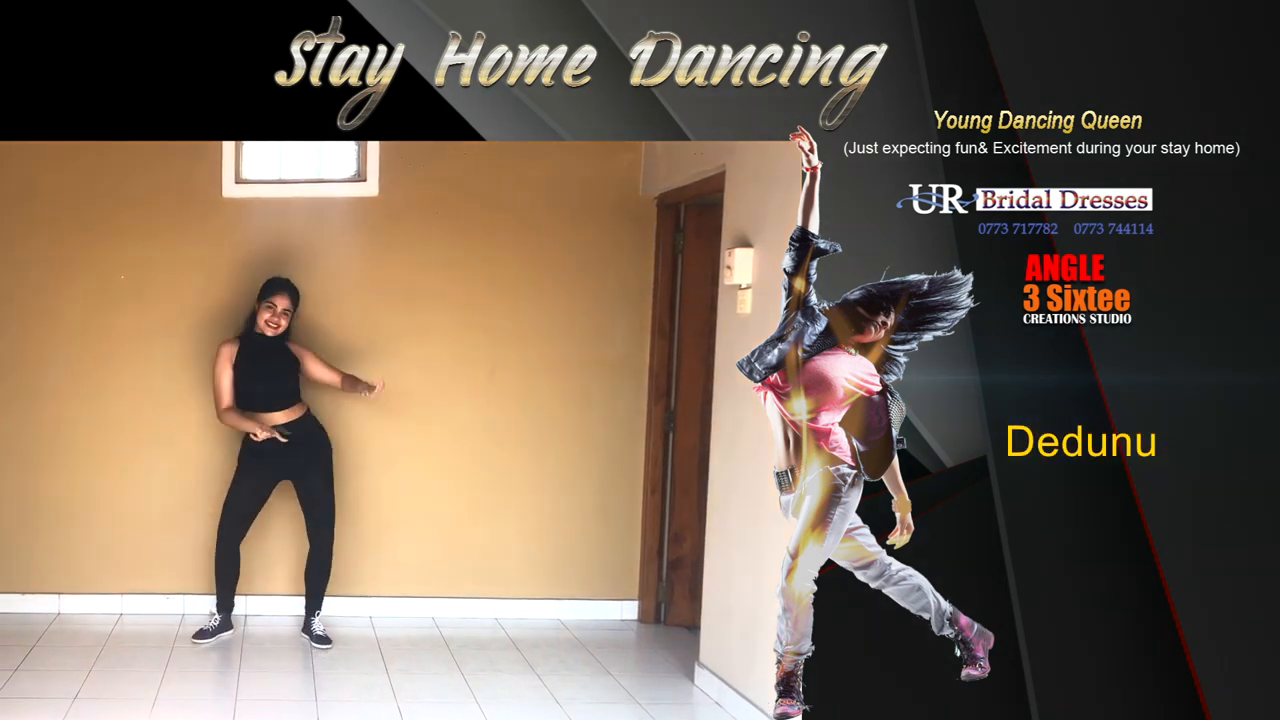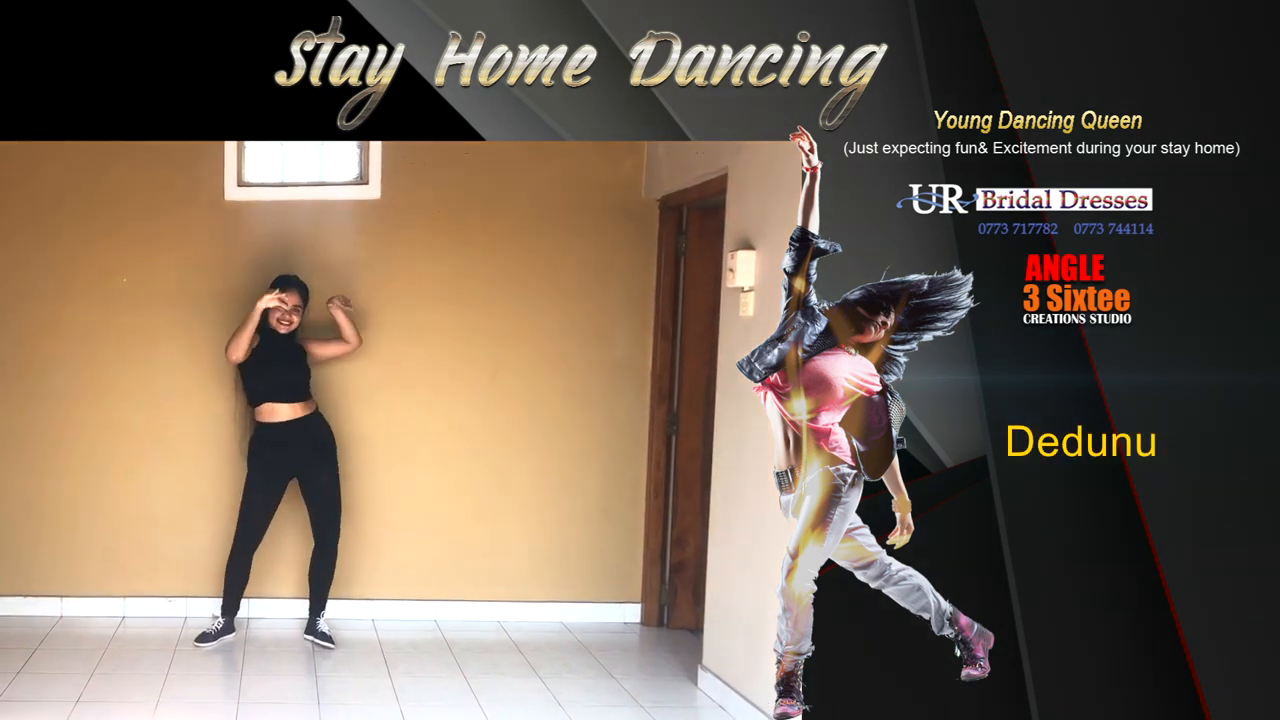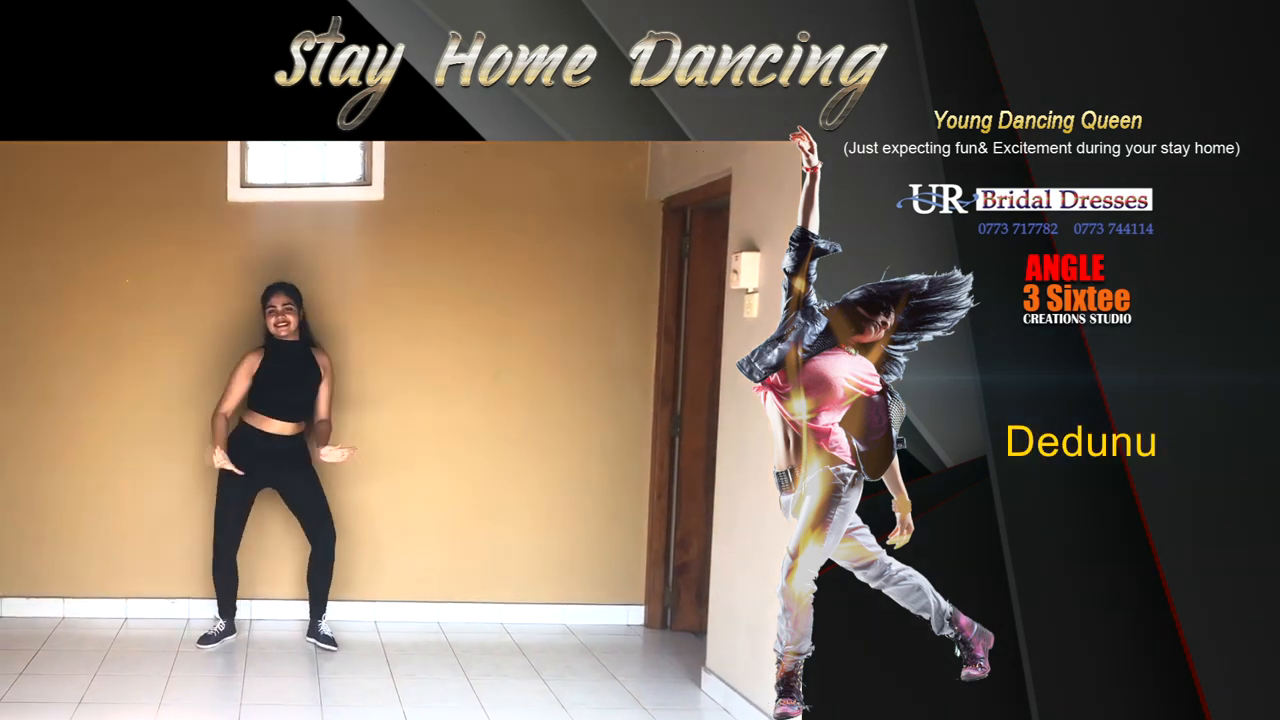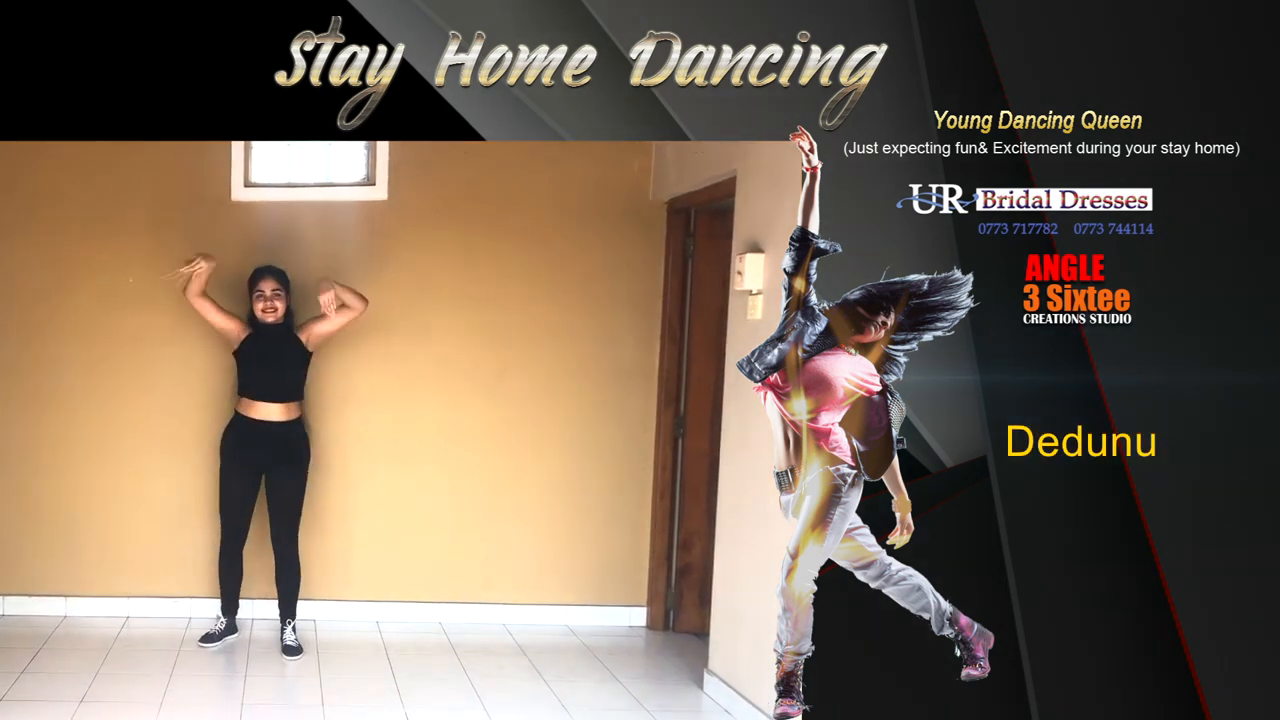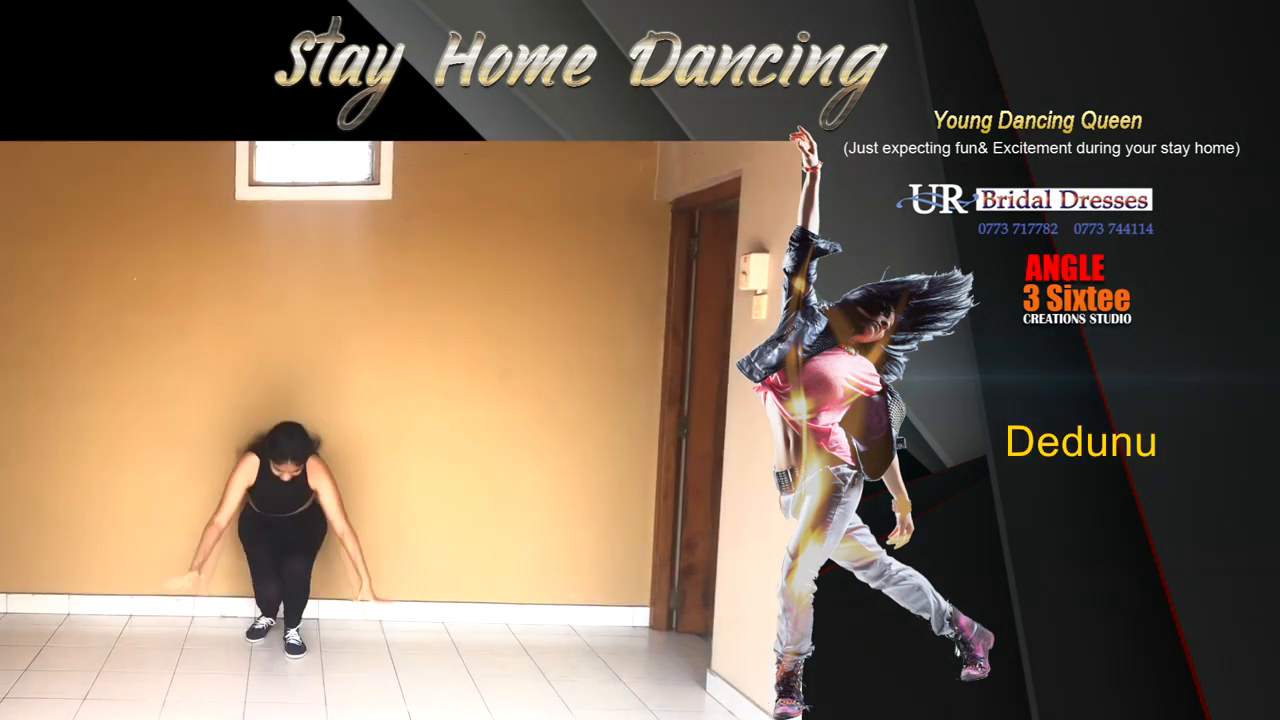
dt=0.5s
person 1, frame 1
left shoulder: (868, 379)
right shoulder: (806, 318)
left elbow: (880, 447)
right elbow: (806, 243)
left wrist: (902, 504)
right wrist: (813, 173)
left hip: (832, 474)
right hip: (791, 481)
left knee: (795, 576)
right knee: (876, 566)
person 1, frame 2
left shoulder: (868, 379)
right shoulder: (804, 319)
left elbow: (880, 445)
right elbow: (806, 242)
left wrist: (902, 503)
right wrist: (813, 172)
left hip: (832, 475)
right hip: (792, 481)
left knee: (795, 577)
right knee: (876, 567)
person 1, frame 3
left shoulder: (868, 379)
right shoulder: (805, 317)
left elbow: (881, 446)
right elbow: (806, 242)
left wrist: (902, 503)
right wrist: (813, 173)
left hip: (832, 474)
right hip: (792, 481)
left knee: (795, 576)
right knee: (876, 566)
person 1, frame 4
left shoulder: (868, 378)
right shoulder: (804, 318)
left elbow: (880, 445)
right elbow: (806, 243)
left wrist: (902, 503)
right wrist: (814, 173)
left hip: (832, 475)
right hip: (792, 482)
left knee: (795, 577)
right knee: (876, 566)
right ankle: (966, 631)
person 1, frame 5
left shoulder: (868, 378)
right shoulder: (804, 317)
left elbow: (881, 445)
right elbow: (806, 243)
left wrist: (903, 503)
right wrist: (812, 172)
left hip: (832, 473)
right hip: (792, 480)
left knee: (795, 576)
right knee: (876, 566)
person 2, frame 1
left shoulder: (293, 352)
right shoulder: (231, 350)
left elbow: (339, 380)
right elbow: (224, 410)
left wrist: (361, 387)
right wrist: (252, 425)
left hip: (308, 443)
right hip: (260, 448)
left knee: (322, 535)
right knee: (228, 533)
left ankle: (312, 619)
right ankle: (222, 616)
person 2, frame 2
left shoulder: (300, 347)
right shoulder: (253, 340)
left elbow: (352, 343)
right elbow: (234, 355)
left wrist: (337, 311)
right wrist: (259, 309)
left hip: (314, 440)
right hip: (269, 446)
left knee: (328, 534)
right knee: (247, 537)
left ankle: (316, 619)
right ankle: (226, 619)
person 2, frame 3
left shoulder: (319, 360)
right shoulder: (257, 359)
left elbow: (322, 418)
right elbow: (224, 412)
left wrist: (323, 445)
right wrist: (218, 447)
left hip: (293, 455)
right hip: (247, 451)
left knee: (325, 537)
right knee: (225, 543)
left ankle: (317, 622)
right ankle: (226, 621)
person 2, frame 4
left shoulder: (304, 336)
right shoulder: (243, 335)
left elbow: (358, 306)
right elbow: (194, 296)
left wrist: (332, 289)
right wrist: (203, 269)
left hip: (289, 443)
right hip: (242, 440)
left knee: (284, 540)
right knee: (232, 536)
left ankle: (287, 624)
right ankle: (228, 619)
person 2, frame 5
left shoulder: (316, 468)
right shoulder: (251, 463)
left elbow: (342, 526)
right elbow: (220, 521)
left wrist: (365, 579)
right wrist: (196, 567)
left hip: (303, 524)
right hip: (259, 525)
left knee: (296, 567)
right knee: (268, 585)
left ankle: (292, 627)
right ankle: (266, 615)
